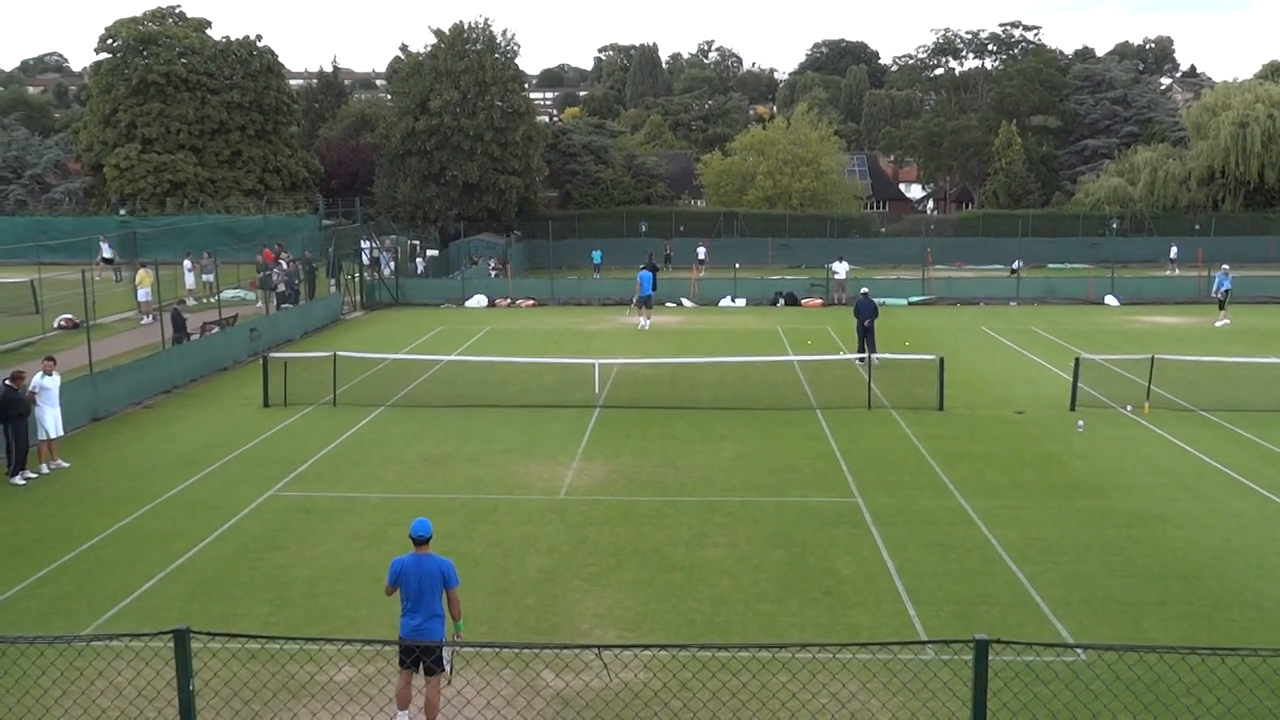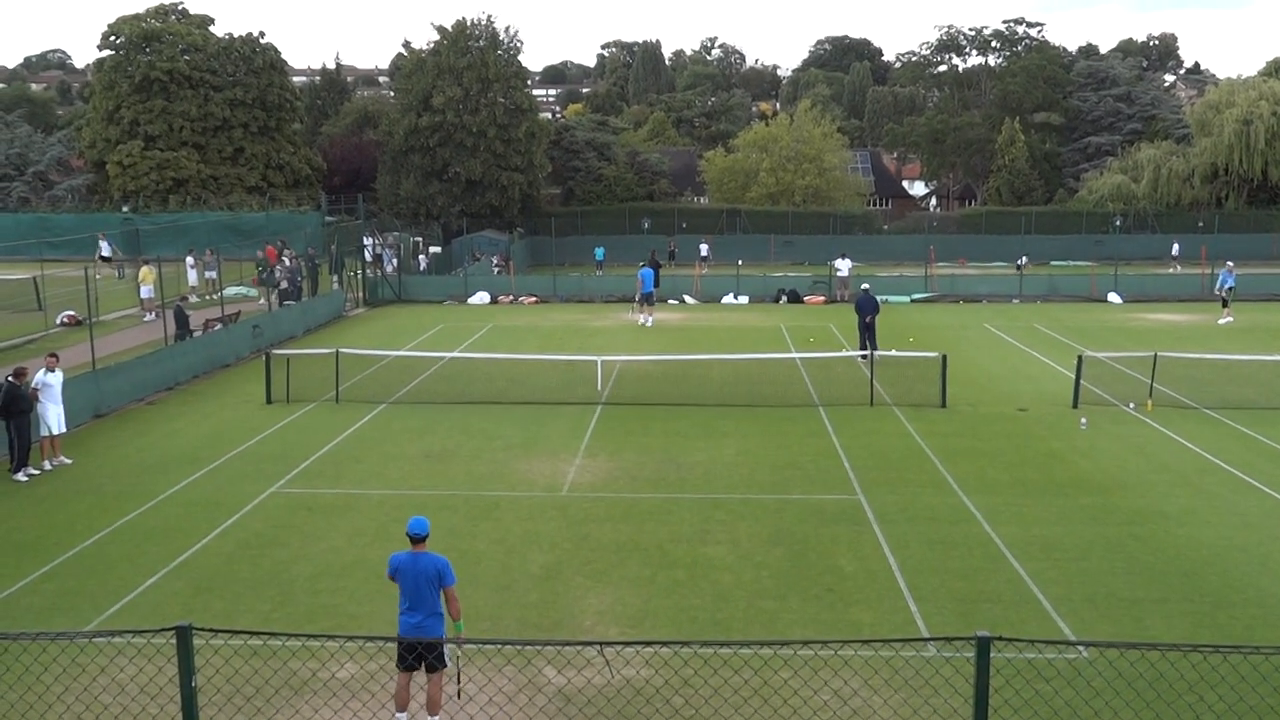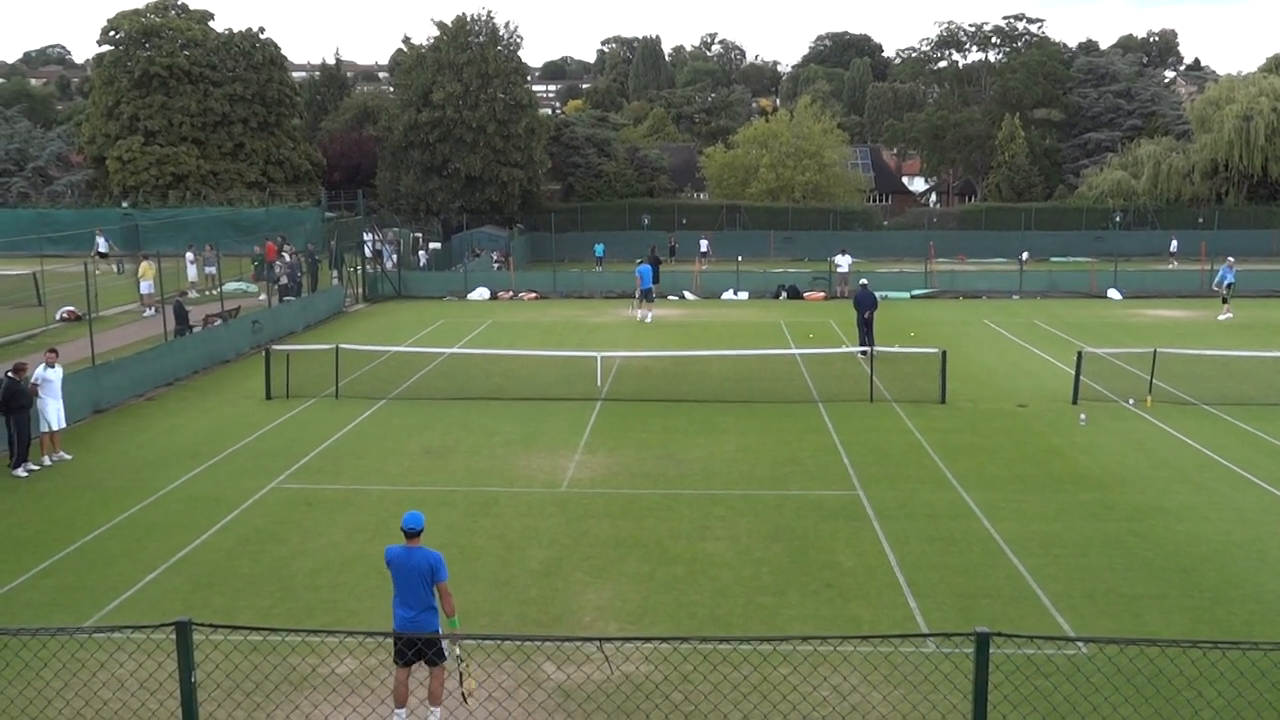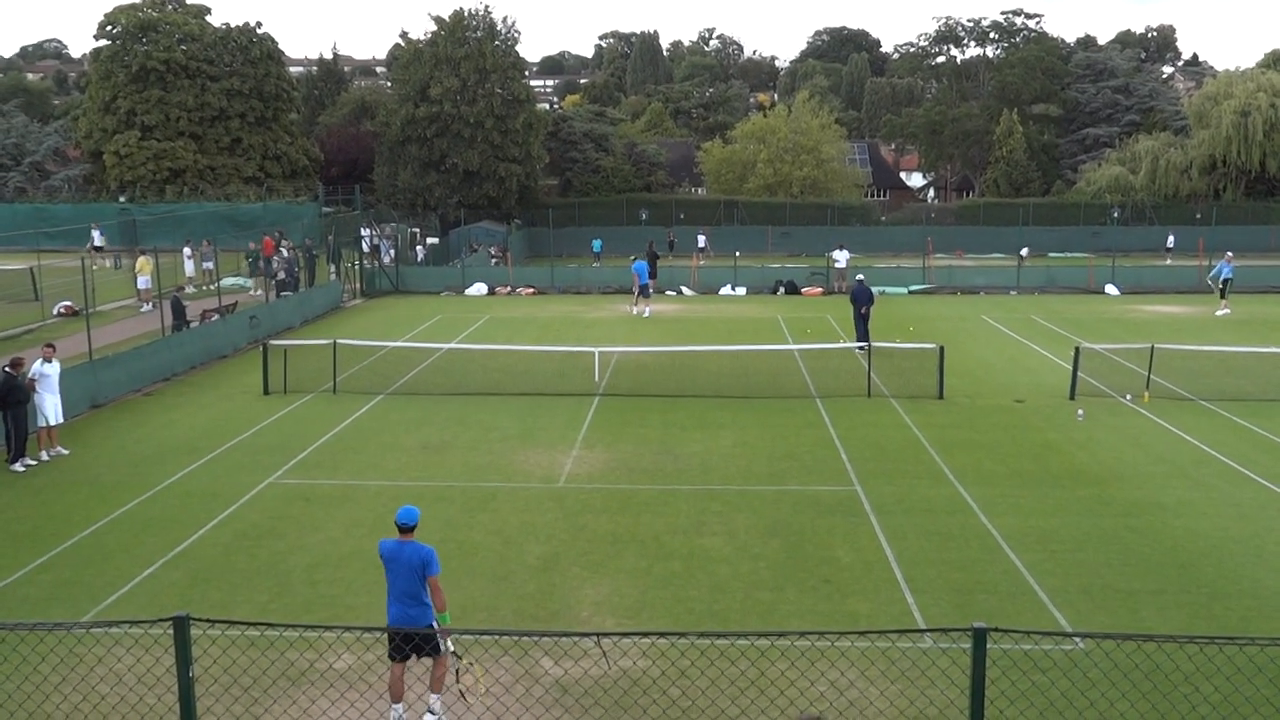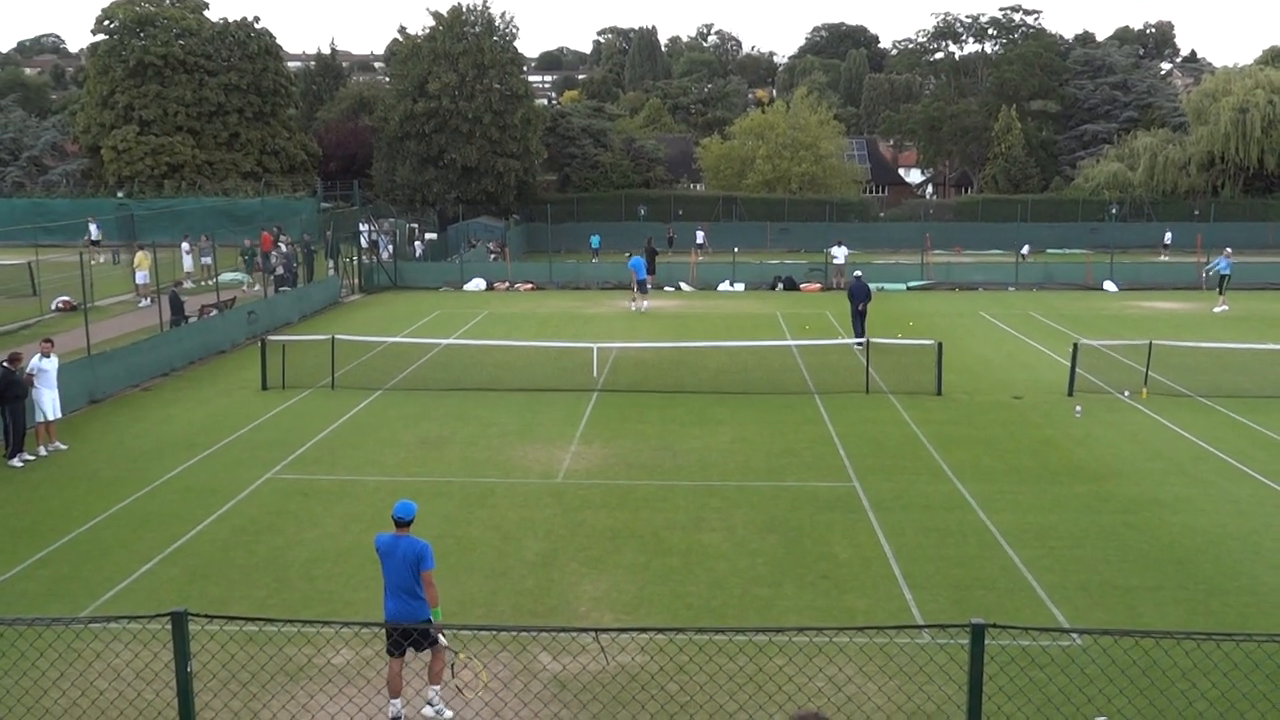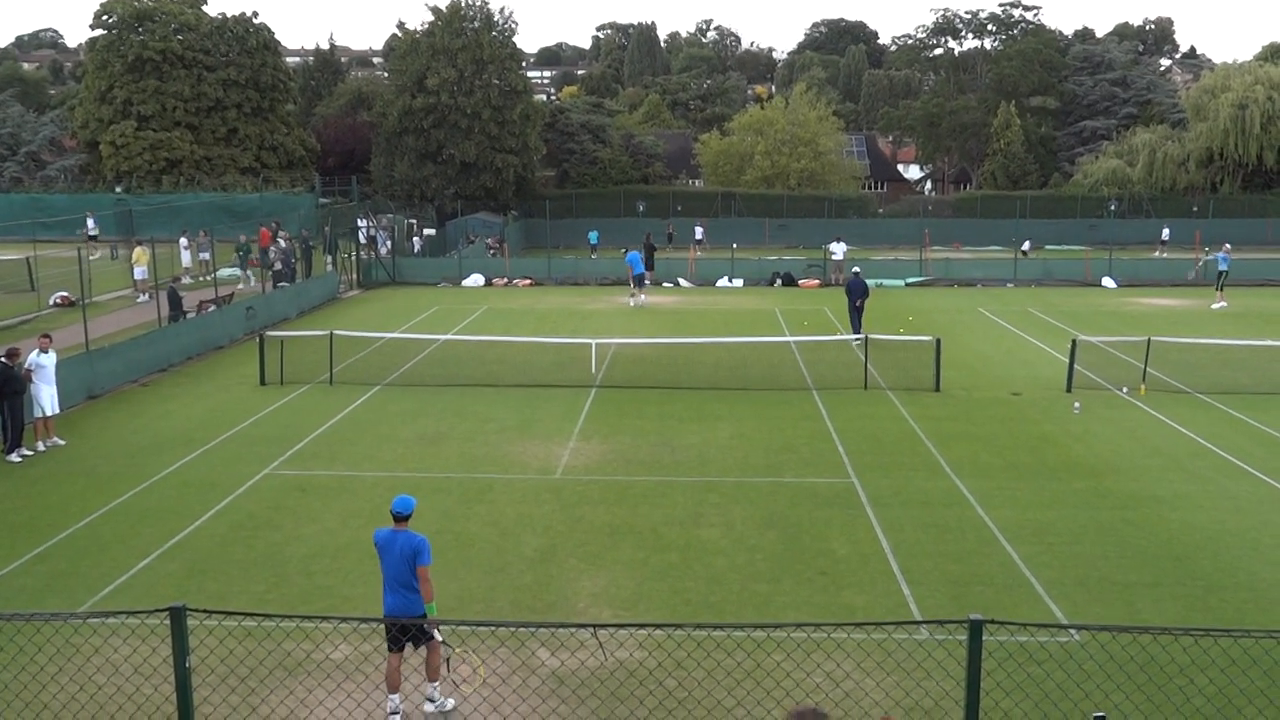
dt=0.1s
person 1, frame 1
left shoulder: (398, 564)
right shoulder: (444, 565)
left elbow: (389, 591)
right elbow: (453, 600)
right wrist: (458, 627)
left hip: (407, 633)
right hip: (433, 634)
left knee: (405, 676)
right knee: (433, 683)
person 1, frame 2
left shoulder: (396, 560)
right shoulder: (440, 563)
right elbow: (451, 599)
right wrist: (459, 627)
left hip: (406, 630)
right hip: (433, 631)
left knee: (403, 678)
right knee: (435, 680)
person 1, frame 3
left shoulder: (390, 554)
right shoulder: (434, 558)
right elbow: (444, 594)
right wrist: (453, 625)
left hip: (402, 626)
right hip: (428, 626)
left knee: (401, 673)
right knee: (437, 672)
person 1, frame 4
left shoulder: (384, 547)
right shoulder: (426, 552)
right elbow: (435, 589)
right wrist: (444, 621)
left hip: (395, 621)
right hip: (422, 620)
left knee: (397, 668)
right knee: (441, 660)
person 1, frame 5
left shoulder: (380, 542)
right shoulder: (421, 547)
right elbow: (428, 584)
right wrist: (436, 617)
left hip: (393, 616)
right hip: (419, 614)
left knee: (395, 663)
right knee: (439, 651)
person 1, frame 6
left shoulder: (379, 536)
right shoulder: (419, 542)
right elbow: (424, 579)
right wrist: (431, 612)
left hip: (391, 610)
right hip: (416, 609)
left knee: (394, 658)
right knee: (433, 648)
left ankle: (394, 708)
right ankle: (434, 699)
